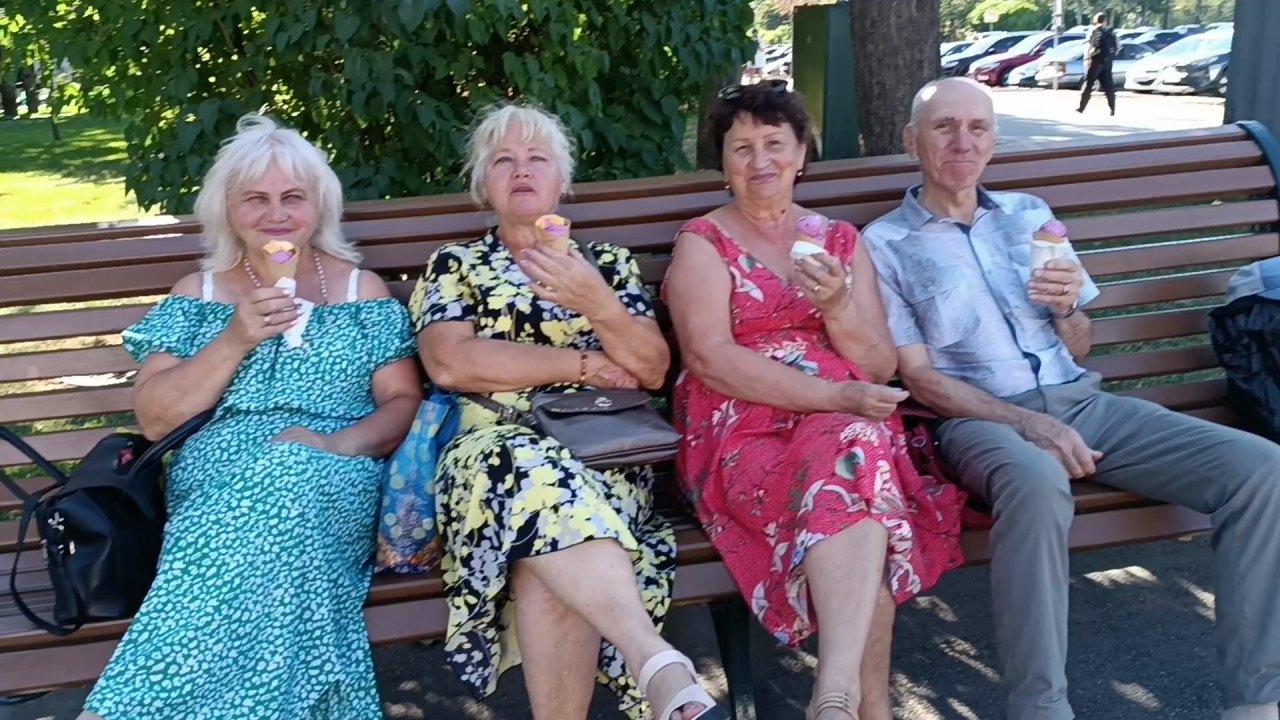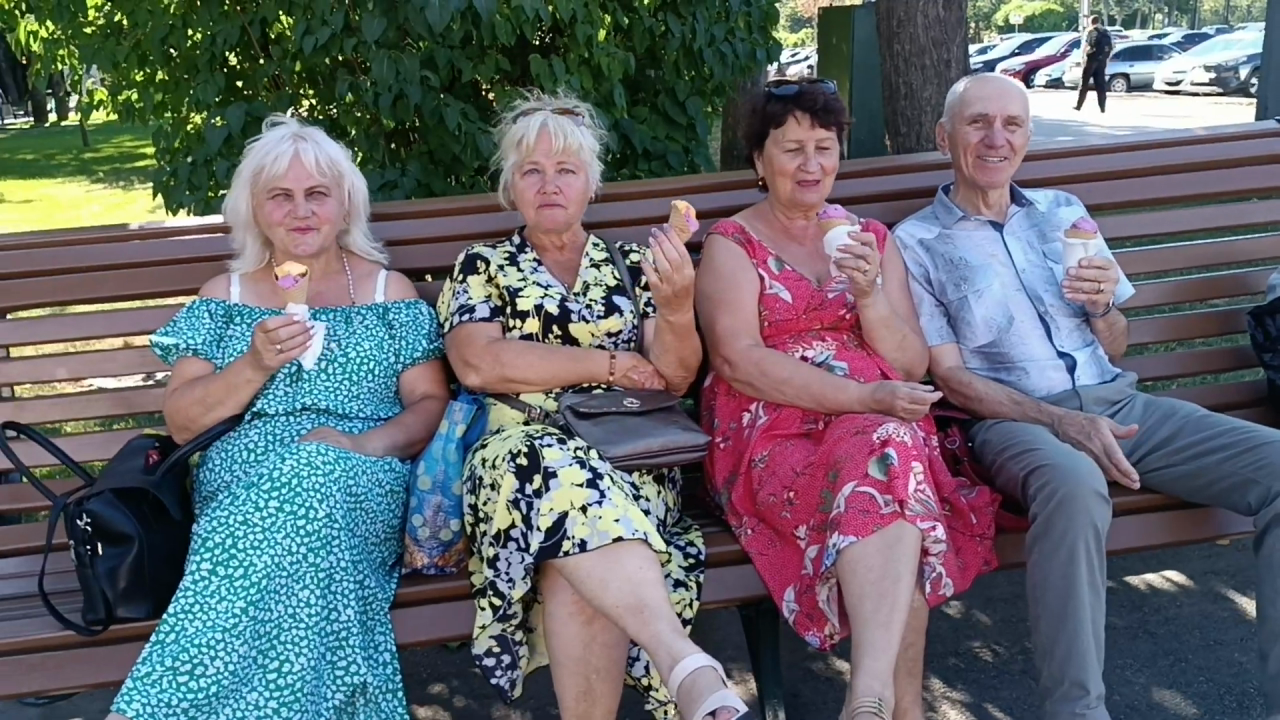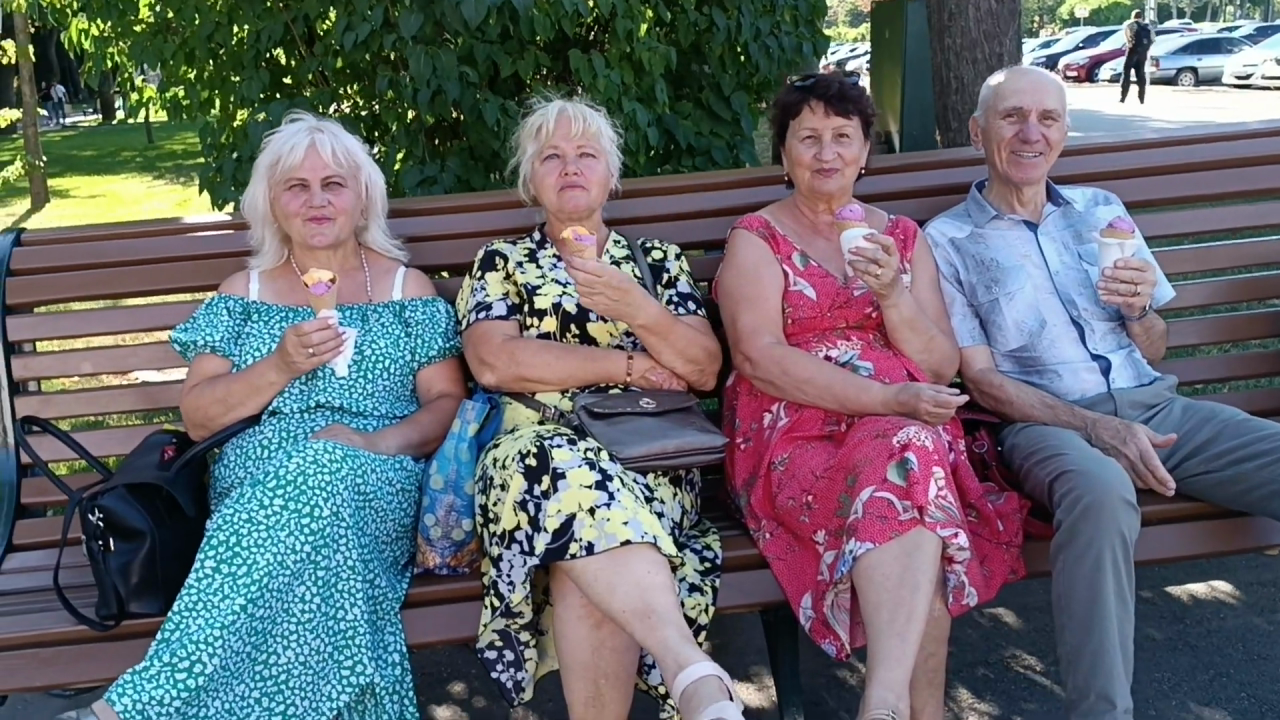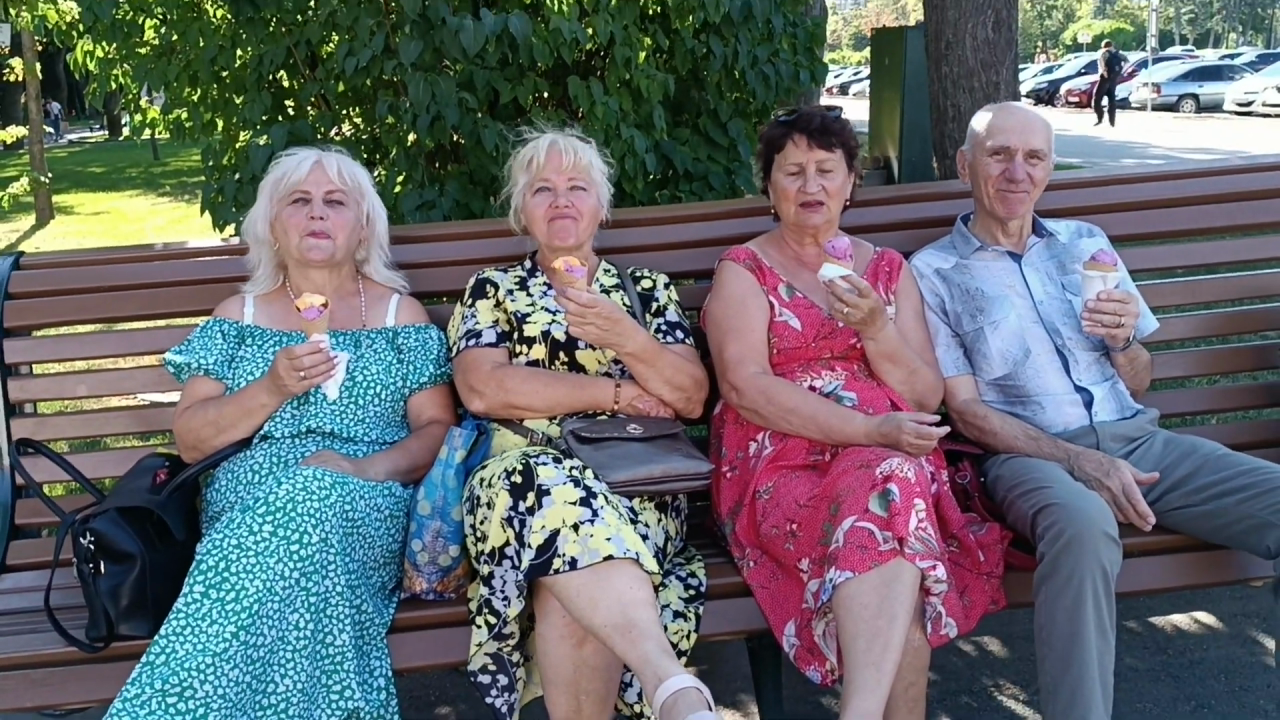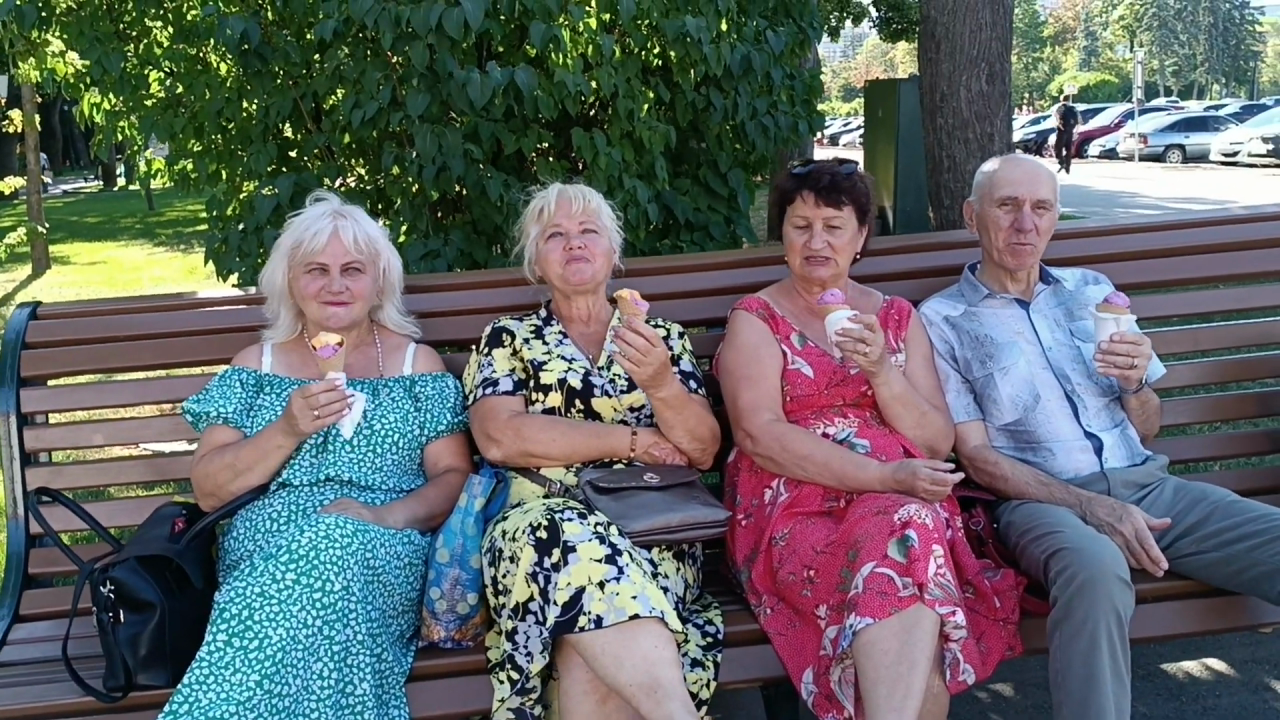
dt=1s
person 1, frame 1
left shoulder: (1028, 213)
right shoulder: (885, 243)
right elbow: (919, 376)
left wrist: (1066, 309)
right wrist: (1027, 424)
left hip: (1082, 401)
right hip: (980, 418)
right knee: (1037, 484)
person 1, frame 2
left shoulder: (1064, 211)
right shoulder: (915, 242)
right elbow: (950, 376)
left wrist: (1103, 308)
right wrist: (1062, 420)
left hip: (1118, 401)
right hip: (1013, 418)
right knee: (1073, 484)
person 1, frame 3
left shoulder: (1102, 209)
right shoulder: (947, 241)
right elbow: (981, 379)
left wrist: (1138, 311)
right wrist: (1096, 427)
left hip: (1155, 405)
right hip: (1047, 421)
right knee: (1102, 490)
person 1, frame 4
left shoulder: (1086, 241)
right shoulder: (933, 272)
left elbow: (1137, 385)
right elbow: (966, 410)
left wrist: (1124, 341)
right wrist: (1080, 460)
left hip: (1136, 438)
right hip: (1031, 454)
right knee: (1083, 524)
person 1, frame 5
left shoulder: (1092, 289)
right shoulder: (943, 320)
left elbow: (1146, 430)
right elbow: (977, 455)
left wrist: (1136, 384)
right wrist: (1090, 505)
left hip: (1148, 484)
right hip: (1042, 499)
right knee: (1096, 568)
person 2, frame 1
left shoulder: (842, 238)
right shoulder: (703, 242)
left elbow: (881, 366)
right elbow: (711, 359)
left wrist: (837, 307)
right wrist: (834, 394)
left hip: (847, 420)
right hip: (743, 429)
left knee: (852, 452)
right knee: (851, 467)
person 2, frame 2
left shoulder: (872, 237)
right shoulder: (731, 244)
left elbow: (911, 365)
right elbow: (739, 362)
left wrist: (868, 295)
right wrist: (864, 397)
left hip: (877, 421)
right hip: (772, 431)
left knee: (887, 451)
right knee: (884, 468)
person 2, frame 3
left shoulder: (902, 235)
right shoulder: (755, 239)
left elbow: (941, 367)
right elbow: (761, 361)
left wrist: (892, 295)
right wrist: (888, 400)
left hip: (904, 425)
right hip: (795, 433)
left knee: (906, 456)
right knee: (907, 471)
person 2, frame 4
left shoulder: (888, 267)
right shoulder: (743, 270)
left elbow: (925, 398)
right elbow: (746, 389)
left wrist: (875, 328)
right wrist: (870, 429)
left hip: (887, 455)
right hip: (780, 462)
left knee: (890, 487)
right knee: (888, 501)
person 2, frame 5
left shoulder: (897, 315)
right shoulder: (756, 319)
left elbow: (937, 444)
right elbow: (761, 436)
left wrist: (881, 371)
right wrist: (885, 475)
left hip: (900, 499)
right hip: (795, 508)
left knee: (907, 531)
right knee: (903, 554)
person 3, frame 1
left shoulder: (607, 263)
right shoulder: (455, 264)
left elbow: (651, 370)
right elbow: (449, 363)
left wrist: (597, 305)
right wrist: (582, 363)
right hip: (497, 450)
left knee: (552, 566)
right knee: (533, 478)
right ankle: (662, 670)
person 3, frame 2
left shoulder: (631, 262)
right shoulder: (481, 266)
left elbow: (676, 377)
right elbow: (477, 365)
left wrist: (678, 307)
right wrist: (609, 365)
right hip: (523, 454)
left knee: (579, 569)
right knee: (559, 475)
right ankle: (690, 669)
person 3, frame 3
left shoulder: (657, 259)
right shoulder: (501, 261)
left elbow: (704, 370)
right elbow: (494, 364)
left wrist: (636, 309)
right wrist: (628, 365)
right hip: (541, 454)
left knee: (590, 568)
right knee: (572, 481)
person 3, frame 4
left shoulder: (647, 288)
right shoulder: (492, 289)
left elbow: (692, 397)
right elbow: (483, 390)
left wrist: (625, 338)
right wrist: (614, 392)
right hip: (527, 479)
left knee: (577, 593)
right knee: (553, 495)
person 3, frame 5
left shoulder: (662, 335)
right shoulder: (508, 337)
left elbow: (703, 450)
right elbow: (500, 438)
left wrist: (659, 383)
right wrist: (634, 440)
right hip: (545, 524)
left knee: (595, 642)
right knee: (572, 548)
person 4, frame 1
left shoulder: (362, 289)
right shoulder: (196, 295)
left elbow: (404, 403)
right elbow: (153, 419)
left wrist: (339, 443)
right wrist: (236, 340)
left hip: (330, 481)
right hip: (217, 480)
left knee: (287, 480)
right knee: (260, 515)
person 4, frame 2
left shoulder: (389, 290)
right shoulder: (223, 296)
left elbow: (431, 404)
right elbow: (180, 422)
left wrist: (367, 444)
right wrist: (256, 364)
left hip: (359, 484)
right hip: (244, 481)
left knee: (313, 479)
right knee: (292, 512)
person 4, frame 3
left shoulder: (408, 288)
right shoulder: (242, 293)
left elbow: (448, 403)
right elbow: (197, 418)
left wrist: (376, 443)
right wrist: (281, 366)
left hip: (371, 485)
right hip: (259, 486)
left knee: (322, 472)
right knee: (300, 510)
person 4, frame 4
left shoulder: (399, 313)
right shoulder: (237, 316)
left elbow: (437, 429)
right elbow: (189, 440)
left wrist: (368, 469)
right wrist: (272, 390)
left hip: (362, 508)
right hip: (249, 503)
left knee: (312, 498)
right knee: (295, 511)
person 4, frame 5
left shoulder: (417, 363)
right shoulder: (256, 365)
left elbow: (455, 478)
right elbow: (208, 491)
left wrist: (387, 516)
right wrist: (288, 430)
left hip: (381, 553)
right hip: (266, 549)
left knee: (337, 545)
right knee: (323, 556)
